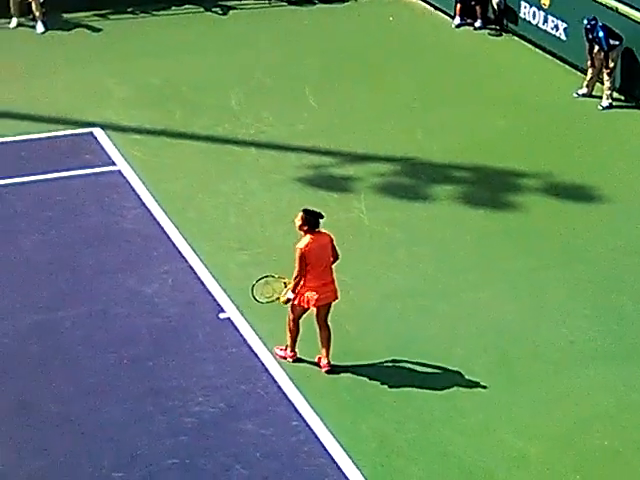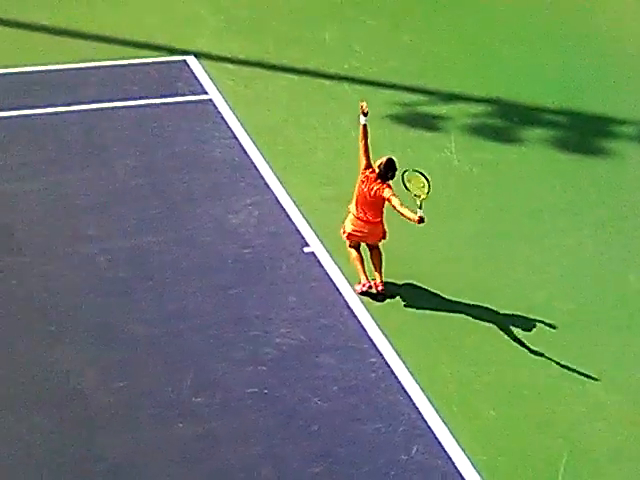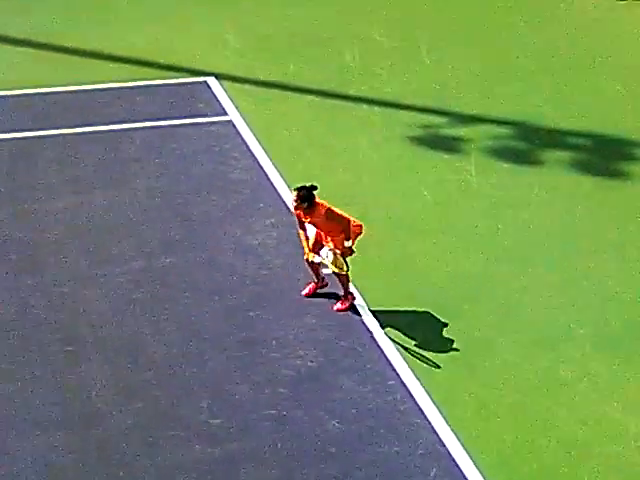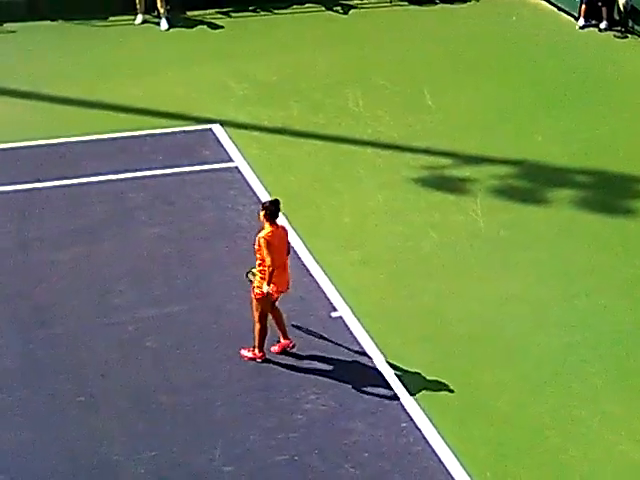
dt=1s
person 1, frame 1
left shoulder: (303, 247)
right shoulder: (327, 237)
left elbow: (298, 275)
right elbow: (335, 258)
left wrist: (289, 293)
left hip: (310, 291)
right hip: (328, 288)
left knee: (293, 318)
right knee: (322, 322)
left ankle: (290, 351)
right ankle: (325, 360)
person 1, frame 2
left shoulder: (366, 173)
right shoulder: (386, 190)
left elbow: (364, 144)
right elbow: (400, 208)
left wrist: (363, 119)
right wrist: (415, 217)
left hip: (355, 225)
right hip: (374, 229)
left knee: (353, 247)
right knee: (374, 249)
left ankle: (365, 282)
right ankle: (378, 282)
person 1, frame 3
left shoulder: (324, 211)
right shoulder: (299, 210)
left elbow: (346, 222)
right elbow: (302, 229)
left wrist: (347, 244)
right wrist: (307, 250)
left hip: (341, 234)
right hip: (324, 231)
right knee: (309, 257)
left ankle: (348, 296)
right ankle: (319, 281)
person 1, frame 4
left shoulder: (263, 236)
right shoulder: (283, 230)
left elbow: (270, 265)
left wrist: (266, 285)
left hip: (267, 283)
right hip: (282, 279)
left knee: (260, 319)
right knee: (272, 308)
left ankle: (258, 352)
right ankle: (285, 340)
